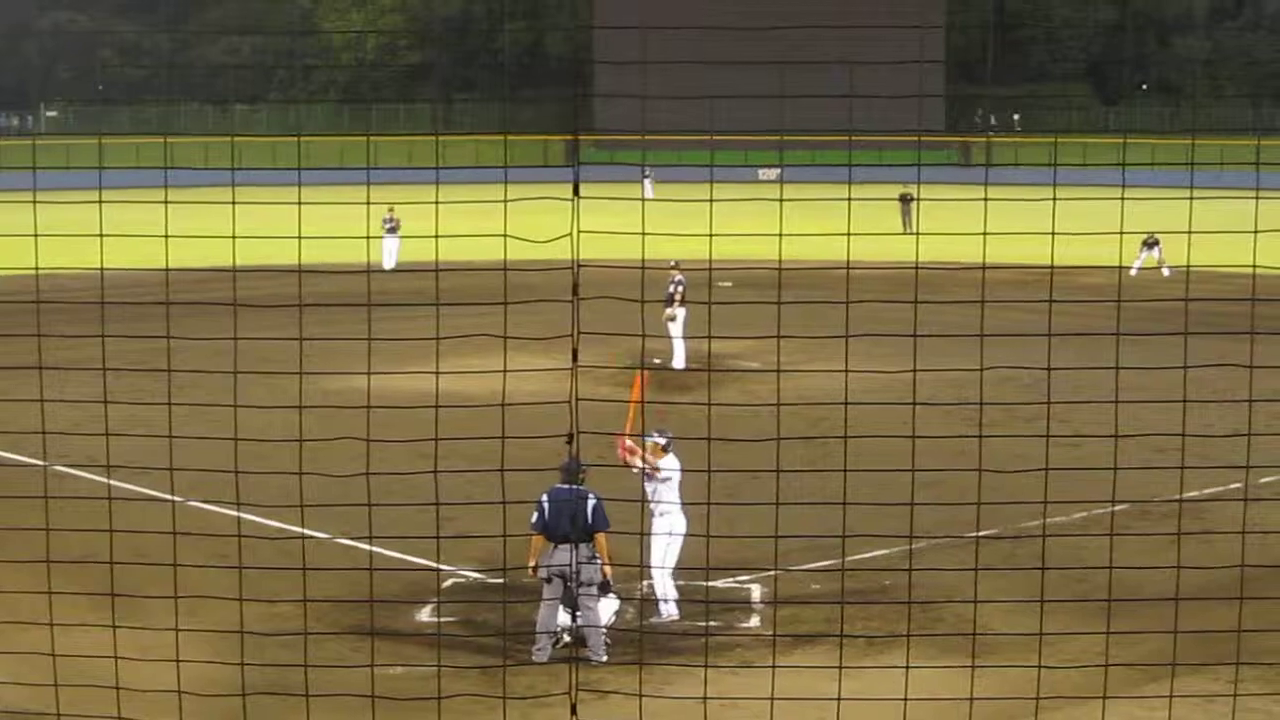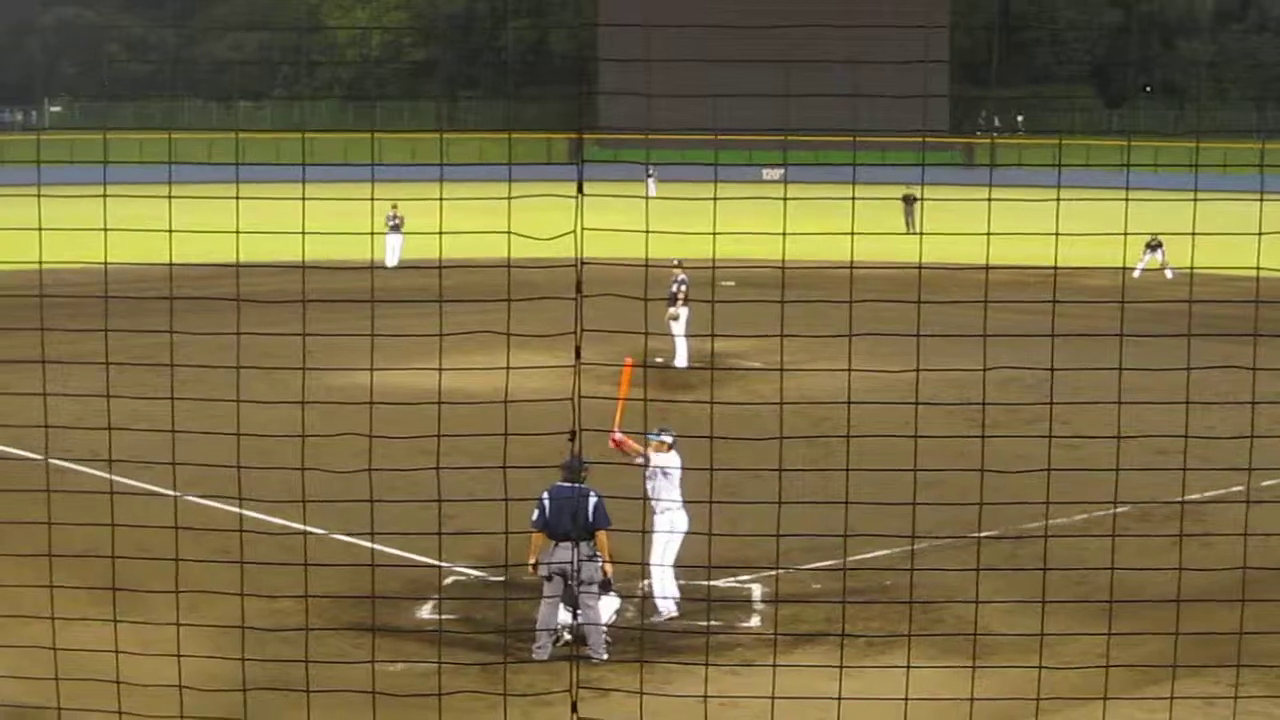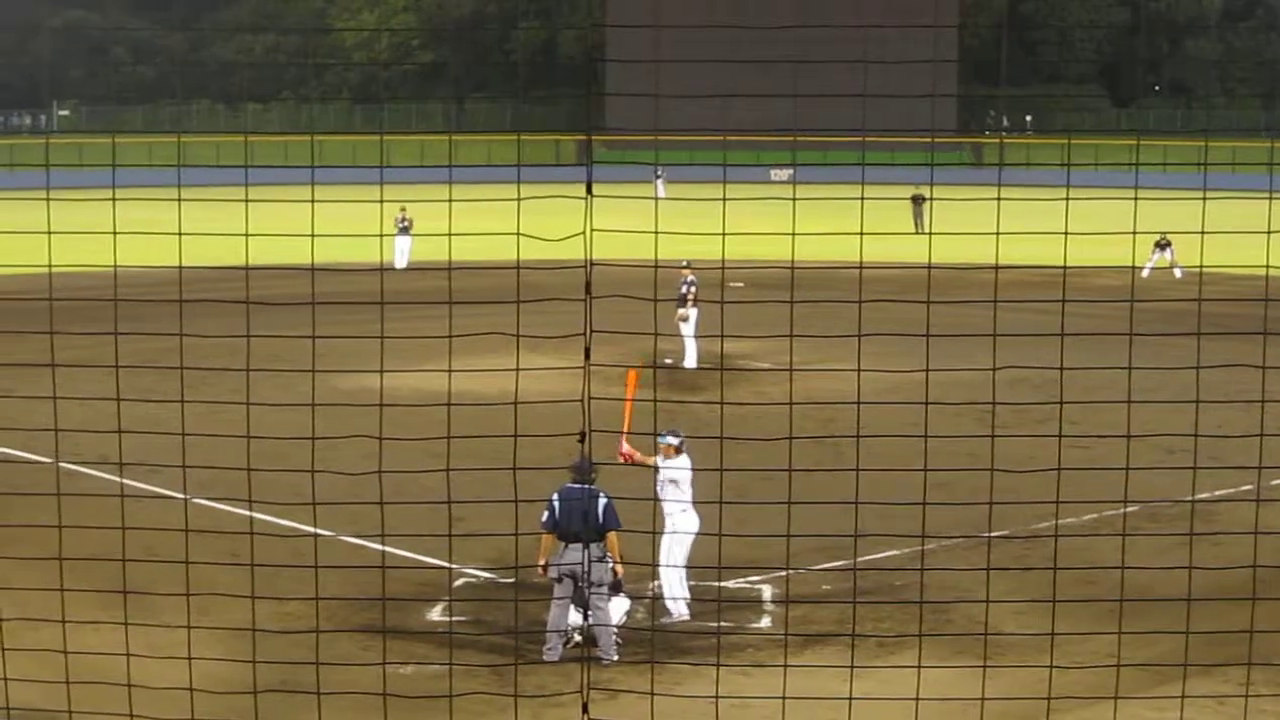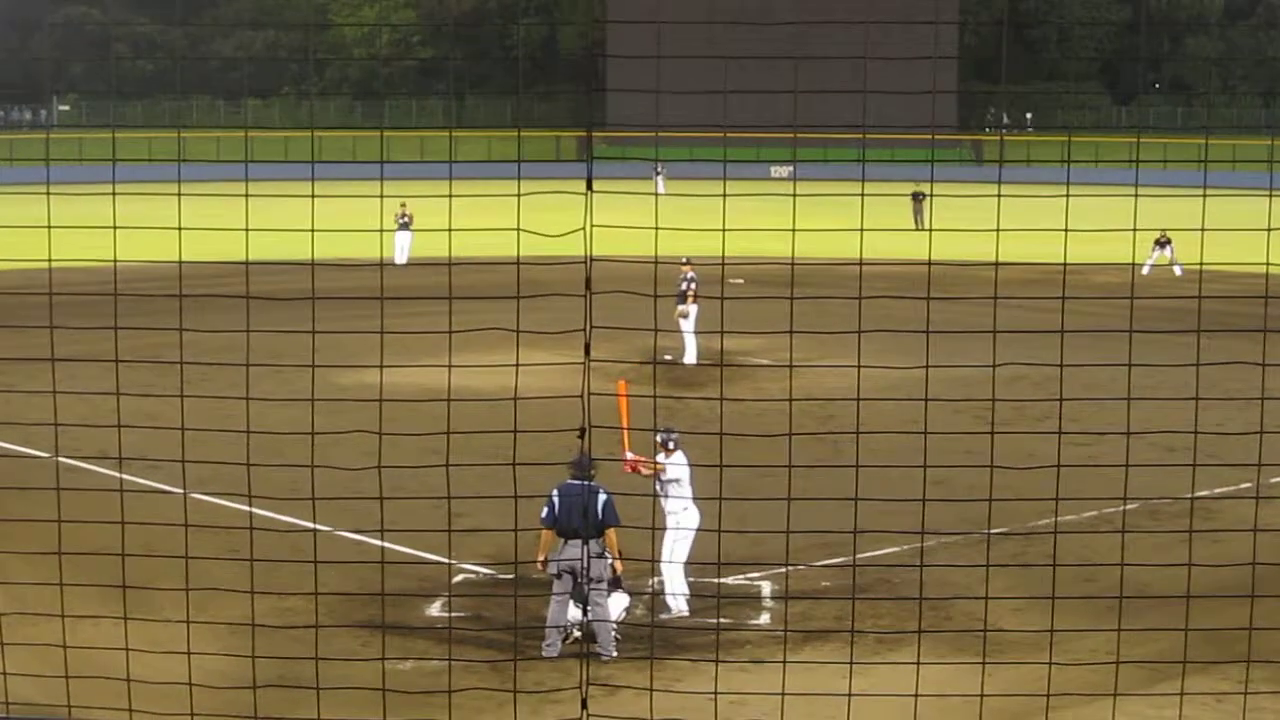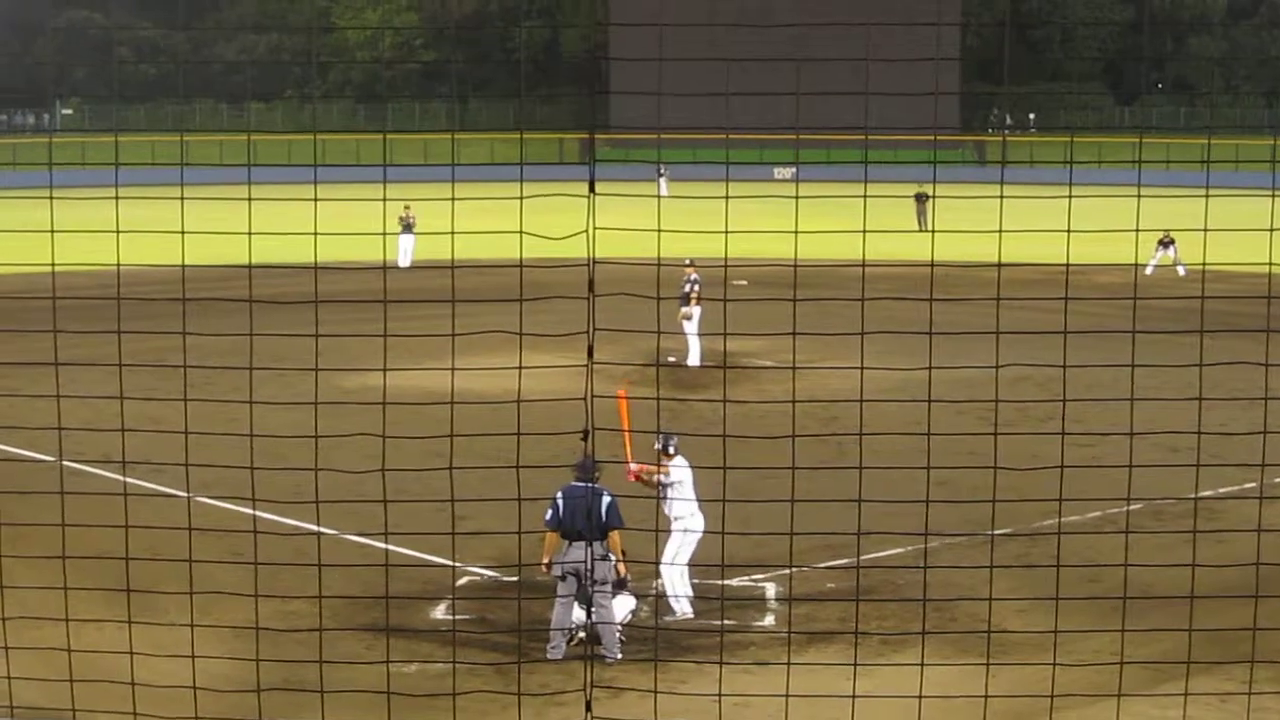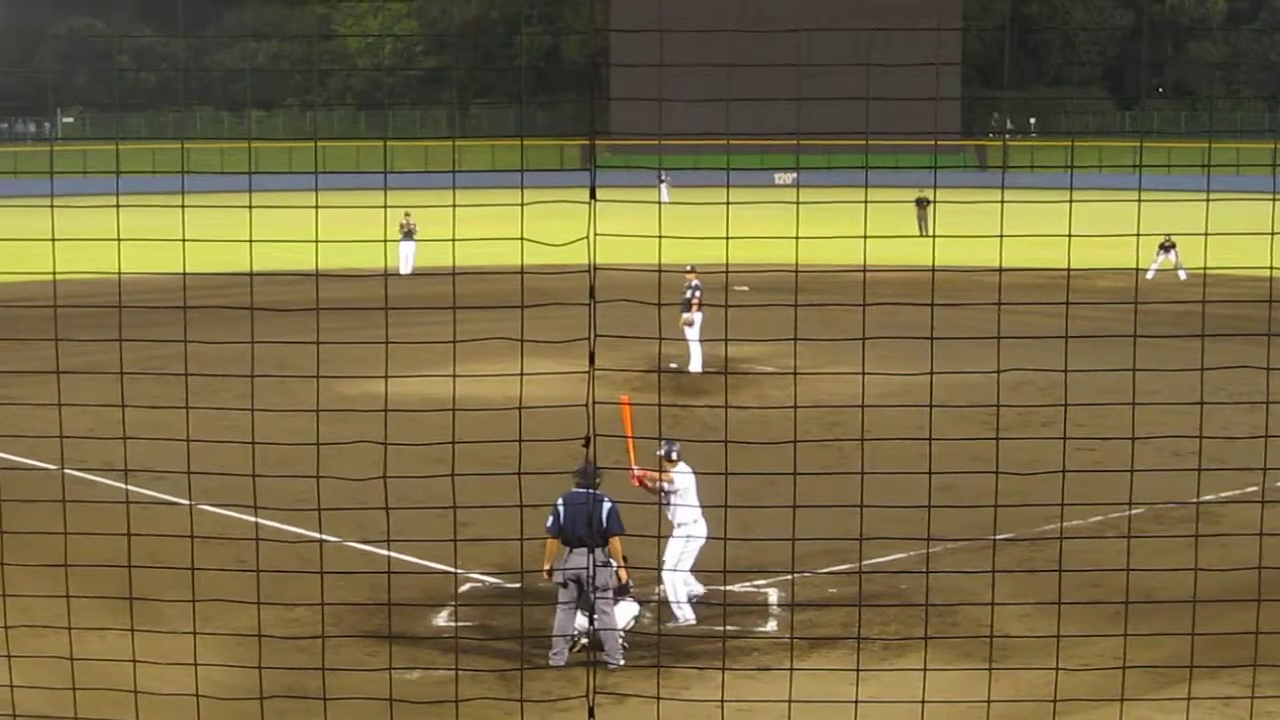
dt=0.3s
person 1, frame 1
left shoulder: (547, 497)
right shoulder: (590, 499)
left elbow: (537, 533)
right elbow: (599, 534)
left wrist: (533, 559)
right wrist: (605, 562)
left hip: (555, 555)
right hip: (583, 555)
left knee: (548, 604)
right knee: (589, 605)
left ankle: (541, 652)
right ankle: (597, 653)
person 1, frame 2
left shoulder: (548, 495)
right shoulder: (591, 497)
left elbow: (538, 530)
right elbow: (600, 533)
left wrist: (533, 557)
right wrist: (606, 560)
left hip: (556, 553)
right hip: (584, 554)
left knee: (549, 602)
right knee: (589, 604)
left ankle: (541, 650)
right ankle: (597, 651)
person 1, frame 3
left shoulder: (558, 496)
right shoulder: (601, 498)
left elbow: (548, 532)
right elbow: (611, 533)
left wrist: (542, 559)
right wrist: (617, 561)
left hip: (566, 555)
right hip: (594, 556)
left knee: (560, 604)
right knee: (599, 605)
left ankle: (552, 652)
right ankle: (608, 652)
person 1, frame 4
left shoulder: (558, 492)
right shoulder: (601, 494)
left elbow: (547, 528)
right elbow: (609, 530)
left wrist: (542, 554)
right wrist: (615, 558)
left hip: (566, 551)
right hip: (592, 552)
left knee: (559, 600)
right knee: (598, 601)
left ankle: (551, 648)
right ankle: (606, 649)
person 1, frame 5
left shoulder: (562, 495)
right shoulder: (605, 497)
left elbow: (552, 530)
right elbow: (613, 532)
left wrist: (546, 557)
right wrist: (619, 560)
left hip: (569, 553)
right hip: (597, 554)
left knee: (563, 602)
right knee: (603, 603)
left ankle: (555, 650)
right ankle: (611, 651)
person 1, frame 6
left shoulder: (563, 501)
right shoulder: (605, 503)
left elbow: (553, 537)
right elbow: (614, 539)
left wrist: (548, 564)
right wrist: (620, 566)
left hip: (570, 560)
right hip: (597, 561)
left knee: (565, 609)
right knee: (605, 610)
left ankle: (558, 656)
right ankle: (614, 658)
person 2, frame 1
left shoulder: (671, 463)
right shoulder: (650, 459)
left elbow: (656, 467)
right elbow: (635, 463)
left wrist: (636, 450)
right wrist: (627, 453)
left hip: (671, 520)
right hip: (659, 518)
left knee: (660, 566)
right knee: (659, 562)
left ankle: (669, 611)
right ankle: (669, 596)
person 2, frame 2
left shoulder: (671, 460)
right shoulder: (655, 455)
left elbow: (647, 454)
right elbow: (634, 453)
left wrist: (625, 440)
right wrist: (620, 444)
left hip: (672, 518)
right hip: (662, 516)
left knee: (658, 563)
right knee: (663, 561)
left ankle: (667, 608)
right ankle: (671, 598)
person 2, frame 3
left shoulder: (681, 466)
right shoulder: (670, 459)
left elbow: (654, 465)
right elbow: (650, 462)
left wrist: (631, 452)
right wrist: (629, 456)
left hip: (679, 520)
right hip: (680, 518)
left knee: (668, 566)
right knee: (676, 563)
left ankle: (679, 611)
right ankle: (682, 599)
person 2, frame 4
left shoulder: (678, 463)
right shoulder: (664, 457)
left elbow: (659, 468)
right elbow: (650, 472)
left wrist: (636, 459)
right wrist: (636, 467)
left hip: (682, 517)
right hip: (679, 516)
left knee: (669, 562)
right knee: (675, 559)
left ankle: (679, 607)
right ankle: (681, 594)
person 2, frame 5
left shoulder: (680, 466)
right shoulder: (667, 465)
left elbow: (662, 471)
right elbow: (655, 483)
left wrist: (639, 468)
right wrist: (639, 477)
left hip: (688, 523)
right hip: (681, 522)
left knee: (668, 565)
right knee: (677, 561)
left ankle: (683, 609)
right ankle: (684, 595)
person 2, frame 6
left shoulder: (683, 472)
right shoulder: (669, 472)
left elbow: (665, 478)
right elbow: (657, 489)
left wrist: (643, 473)
right wrist: (642, 481)
left hip: (691, 529)
right hip: (683, 528)
left knee: (670, 572)
right knee: (671, 562)
left ankle: (685, 616)
right ankle: (693, 590)
